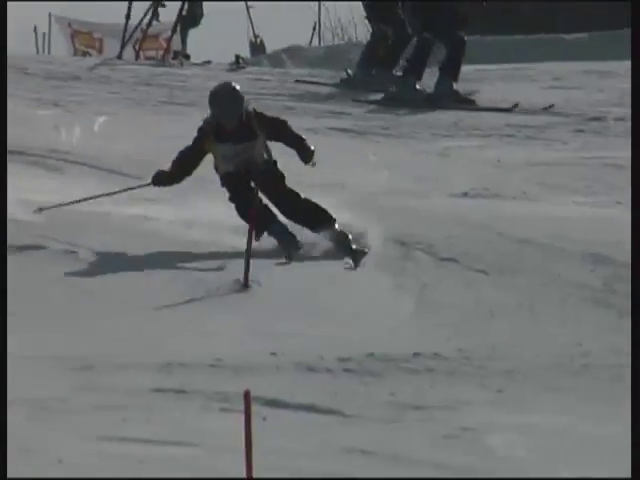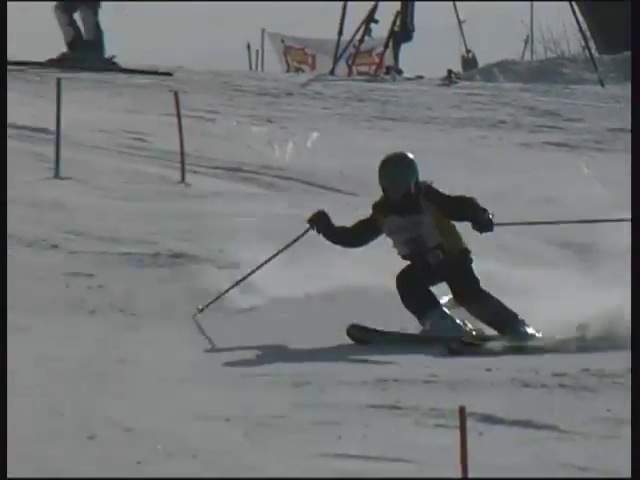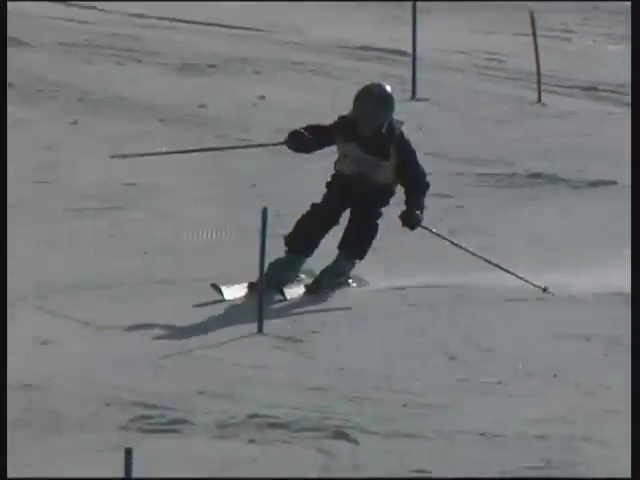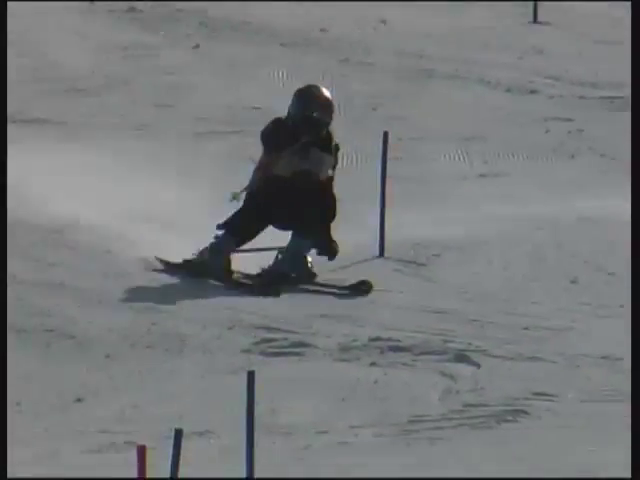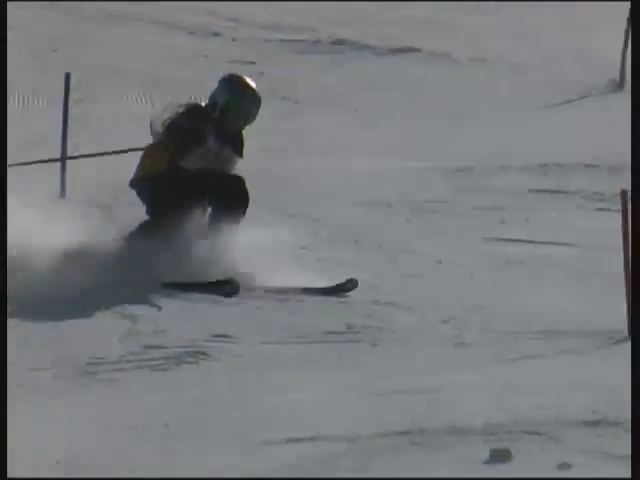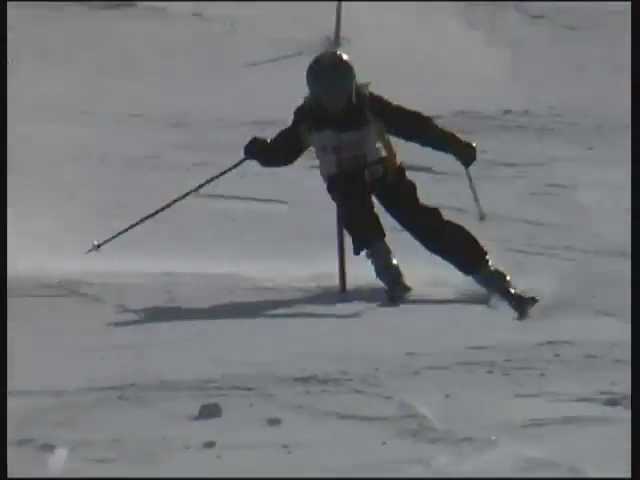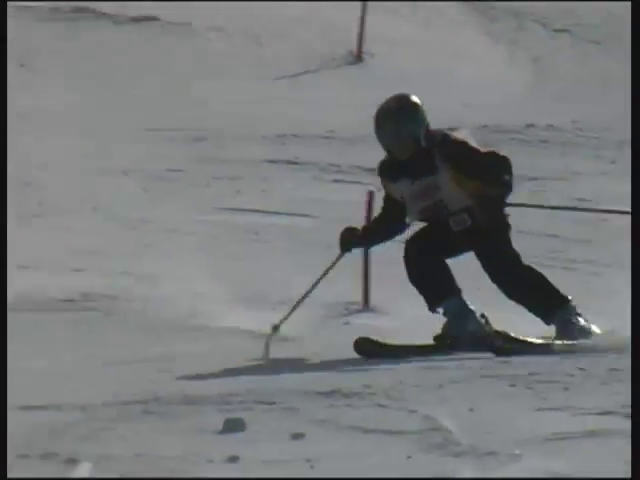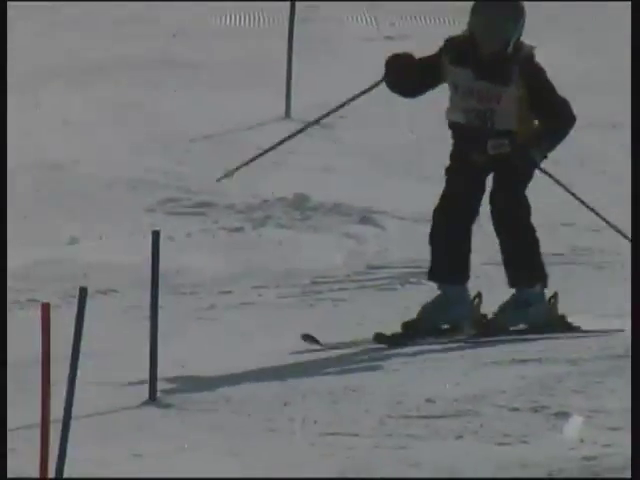
dt=0.5s
person 1, frame 1
left shoulder: (255, 122)
right shoulder: (208, 134)
left elbow: (280, 129)
right elbow: (188, 160)
left wrist: (302, 147)
right wrist: (168, 176)
left hip: (261, 167)
right hip: (232, 175)
left knee: (288, 200)
right knee: (244, 199)
left ankle: (335, 233)
right ankle: (284, 236)
person 1, frame 2
left shoulder: (427, 197)
right shoulder: (383, 212)
left elbow: (460, 206)
right elbow: (356, 236)
left wrist: (479, 217)
right wrist: (326, 227)
left hip: (452, 255)
right hip: (424, 262)
left knee: (468, 293)
right knee: (406, 281)
left ankle: (517, 328)
right ankle: (442, 323)
person 1, frame 3
left shoulder: (396, 143)
right shoulder: (346, 128)
left elbow: (415, 178)
right elbow: (314, 136)
left wrist: (414, 207)
right wrist: (299, 138)
left hip: (377, 188)
right hip: (346, 180)
left knee: (364, 220)
right knee: (323, 215)
left ankle: (338, 269)
right ankle: (288, 266)
person 1, frame 4
left shoulder: (328, 146)
right shoulder: (282, 129)
left elbow: (325, 188)
right elbow: (270, 139)
left wrist: (325, 231)
right wrist: (304, 133)
left hip: (302, 201)
right hip: (269, 192)
left knee: (323, 201)
left ankle: (294, 259)
right ankle: (215, 255)
person 1, frame 5
left shoulder: (233, 144)
right shoulder: (194, 115)
left elbow: (212, 179)
right elbow: (174, 141)
left hip: (187, 182)
right hip: (155, 181)
left knee: (235, 192)
right knee: (171, 217)
person 1, frame 6
left shoulder: (369, 106)
right shoulder: (308, 119)
left elbow: (417, 125)
right elbow: (281, 152)
left wrist: (454, 145)
right wrist: (261, 150)
left hip: (382, 171)
right hip: (344, 179)
left knee: (423, 221)
right knee: (354, 207)
left ankle: (485, 273)
right ankle: (387, 270)
person 1, frame 7
left shoulder: (448, 149)
right shoulder: (391, 173)
left elbow: (498, 165)
right elbow: (390, 222)
left wrist: (497, 192)
right wrist: (360, 237)
left hip: (478, 221)
right hip: (446, 229)
left knee: (505, 270)
right knee: (417, 253)
left ankle: (569, 321)
right ankle: (462, 322)
person 1, frame 8
left shoulder: (523, 68)
right shoulder: (455, 54)
left elbow: (561, 116)
right elbow: (413, 82)
left wrist: (535, 148)
right wrist: (400, 71)
left hip: (512, 150)
right hip: (468, 148)
left knee: (507, 212)
right knee: (451, 215)
left ankle: (531, 297)
right ankle: (453, 298)
